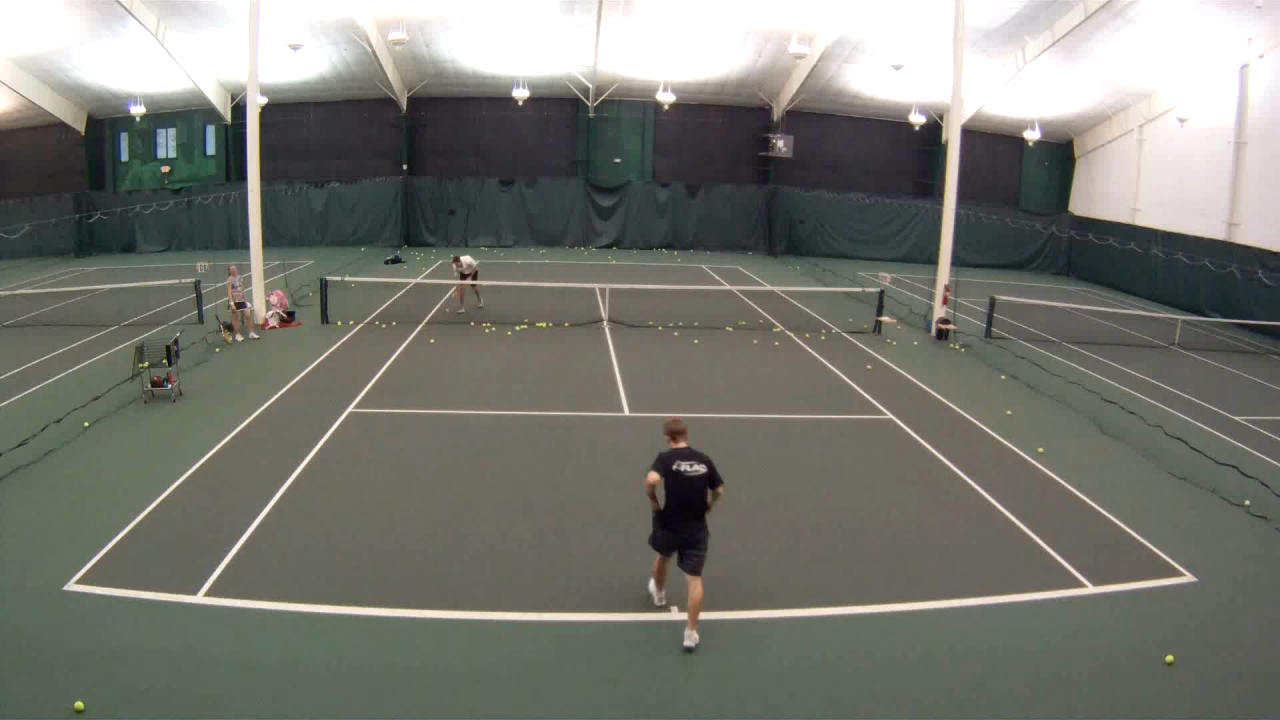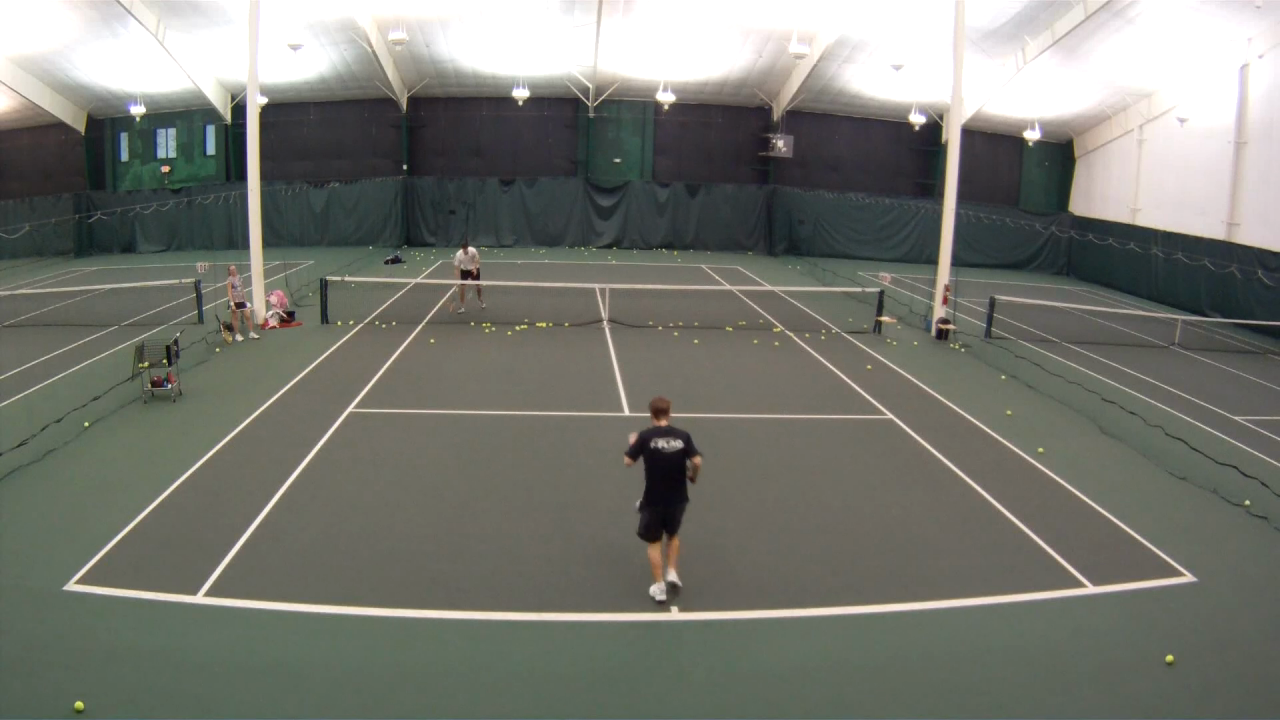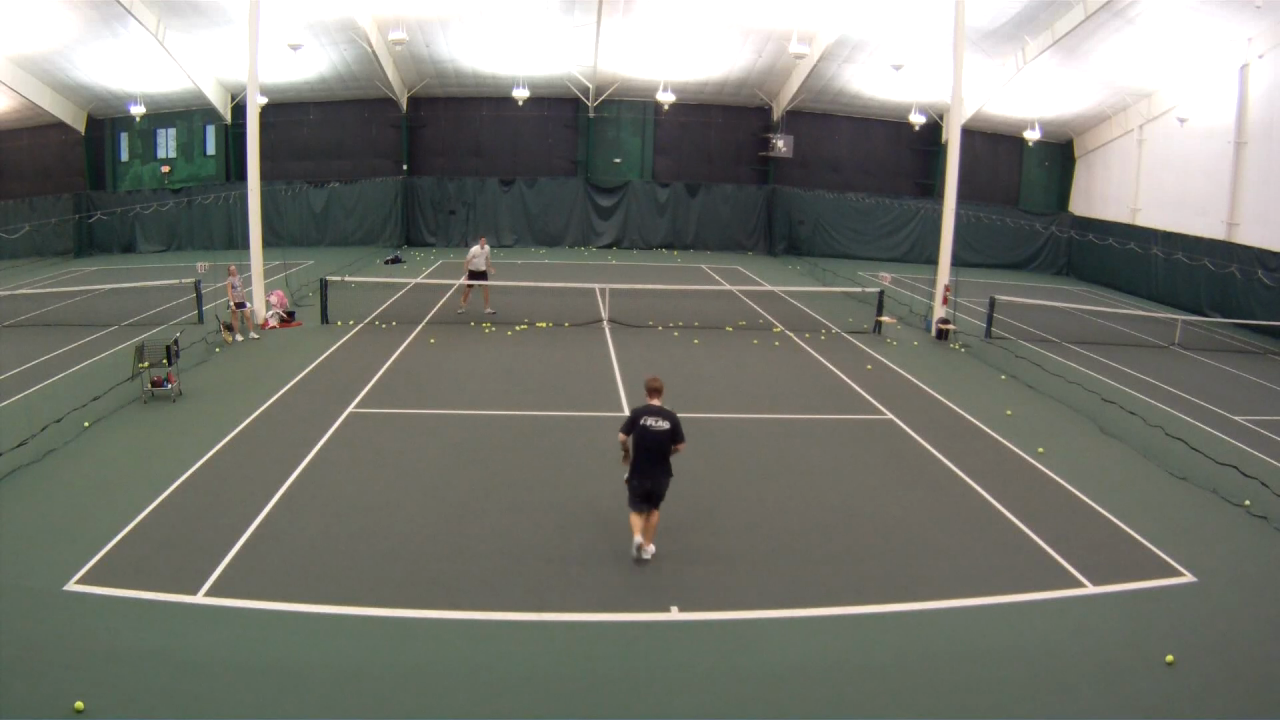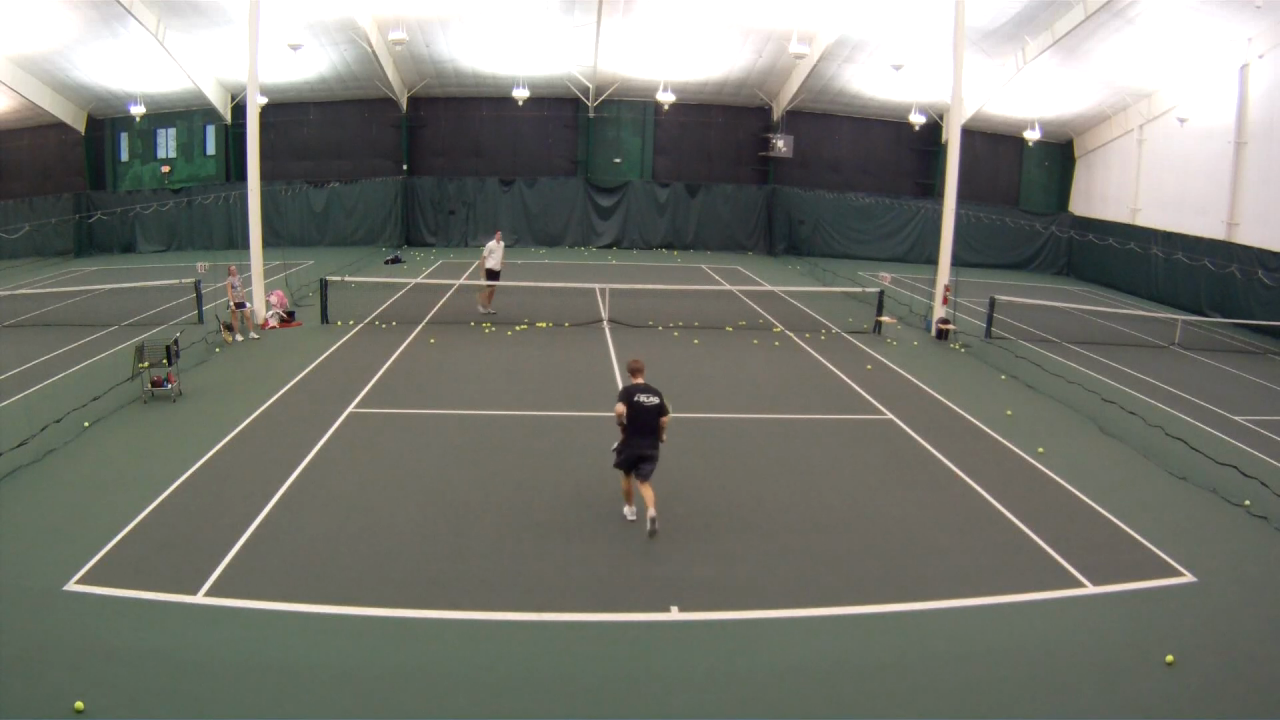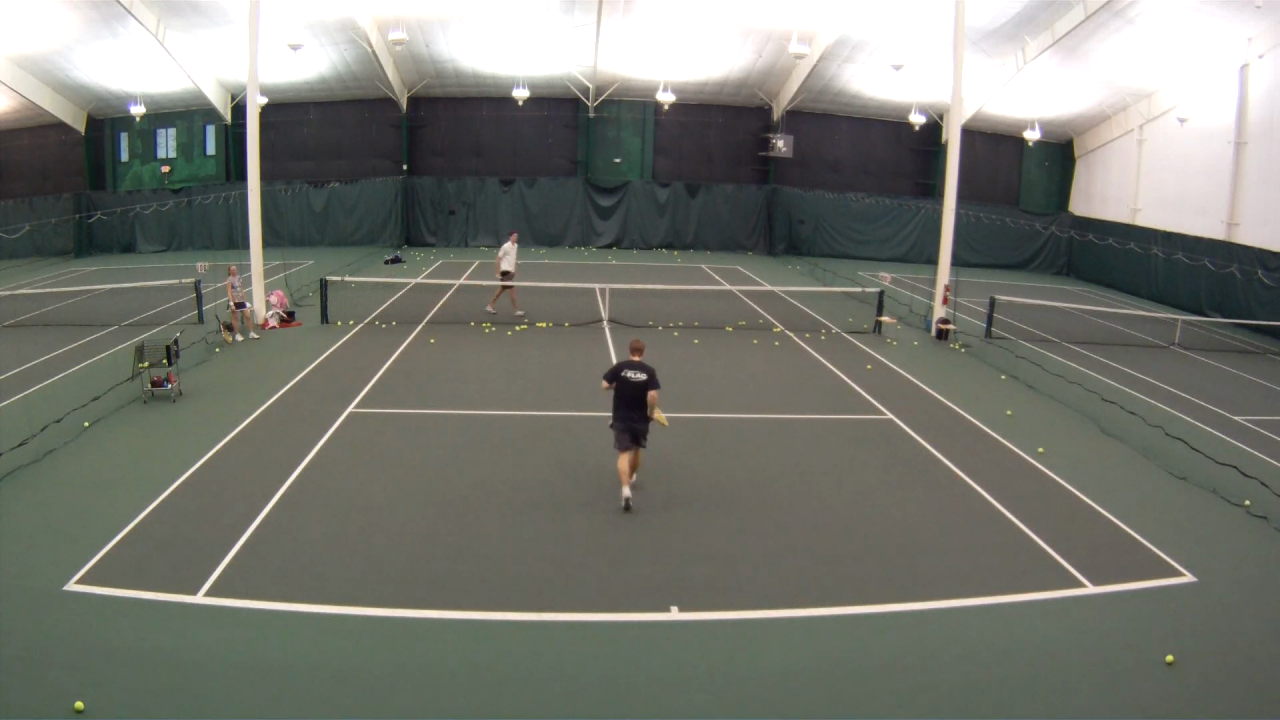
dt=0.3s
person 1, frame 1
left shoulder: (666, 458)
right shoulder: (705, 460)
left elbow: (651, 480)
right elbow: (719, 491)
left wrist: (654, 503)
right wrist: (709, 505)
left hip: (669, 525)
right hip: (696, 529)
left knee: (662, 556)
right knee: (694, 579)
left ankle: (658, 592)
right ankle: (691, 634)
person 1, frame 2
left shoulder: (646, 436)
right shoulder: (683, 436)
left elbow: (628, 461)
right elbow: (697, 462)
left wrist: (632, 444)
right wrist: (693, 477)
left hip: (653, 500)
right hip: (677, 499)
left knee: (654, 543)
right knee: (672, 536)
left ankle: (659, 588)
right ankle: (672, 573)
person 1, frame 3
left shoulder: (637, 413)
right shoulder: (672, 417)
left elbow: (622, 438)
right elbow: (679, 447)
left wrist: (626, 452)
left hip: (638, 473)
right hip: (661, 472)
left knee: (636, 512)
right knee: (653, 508)
left ankle: (638, 539)
right ankle: (648, 546)
person 1, frame 4
left shoulder: (627, 390)
right shoulder: (657, 393)
left elbow: (619, 410)
right elbow: (664, 420)
left wrist: (621, 424)
right wrist: (661, 435)
left hip: (630, 444)
right hip: (650, 446)
left knee: (627, 475)
right knee: (644, 483)
left ankle: (630, 509)
right ankle: (651, 512)
person 1, frame 5
left shoulder: (619, 367)
right shoulder: (650, 371)
left elbow: (605, 385)
right elbow: (652, 395)
right wrist: (650, 413)
left hip: (621, 418)
right hip: (641, 419)
left knee: (623, 454)
right knee: (636, 448)
left ankle: (626, 491)
right ankle: (631, 477)
